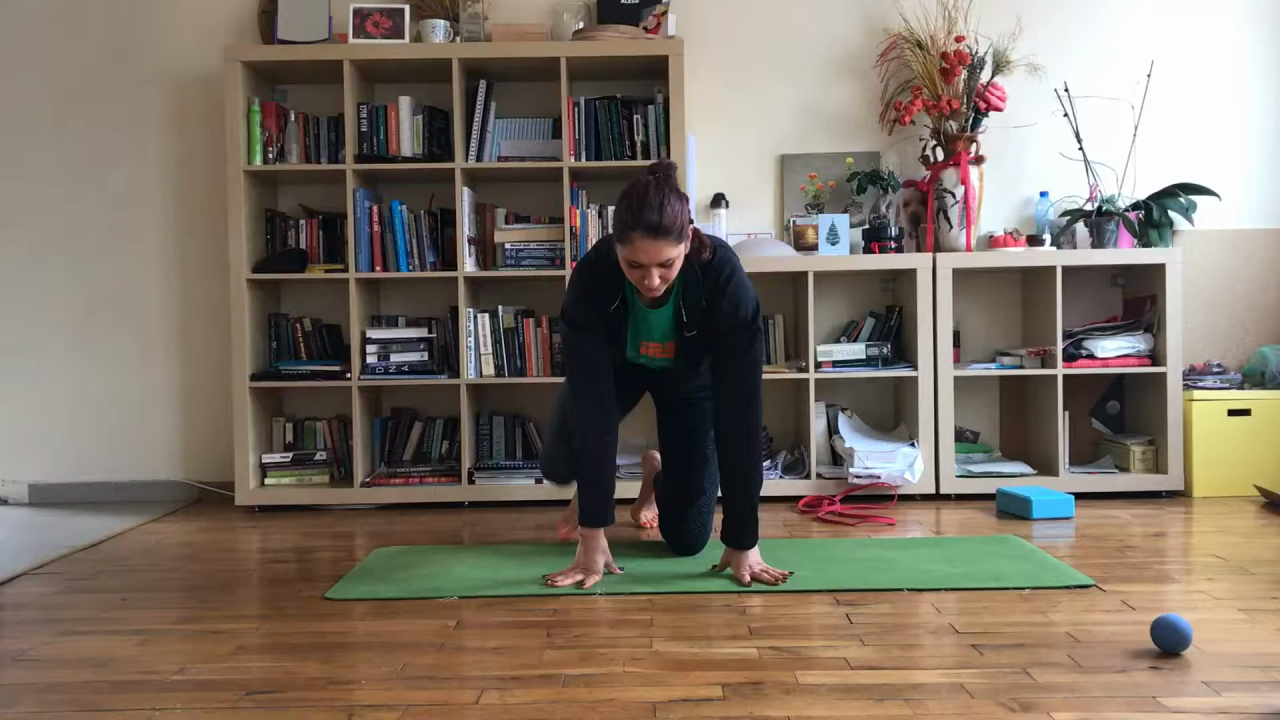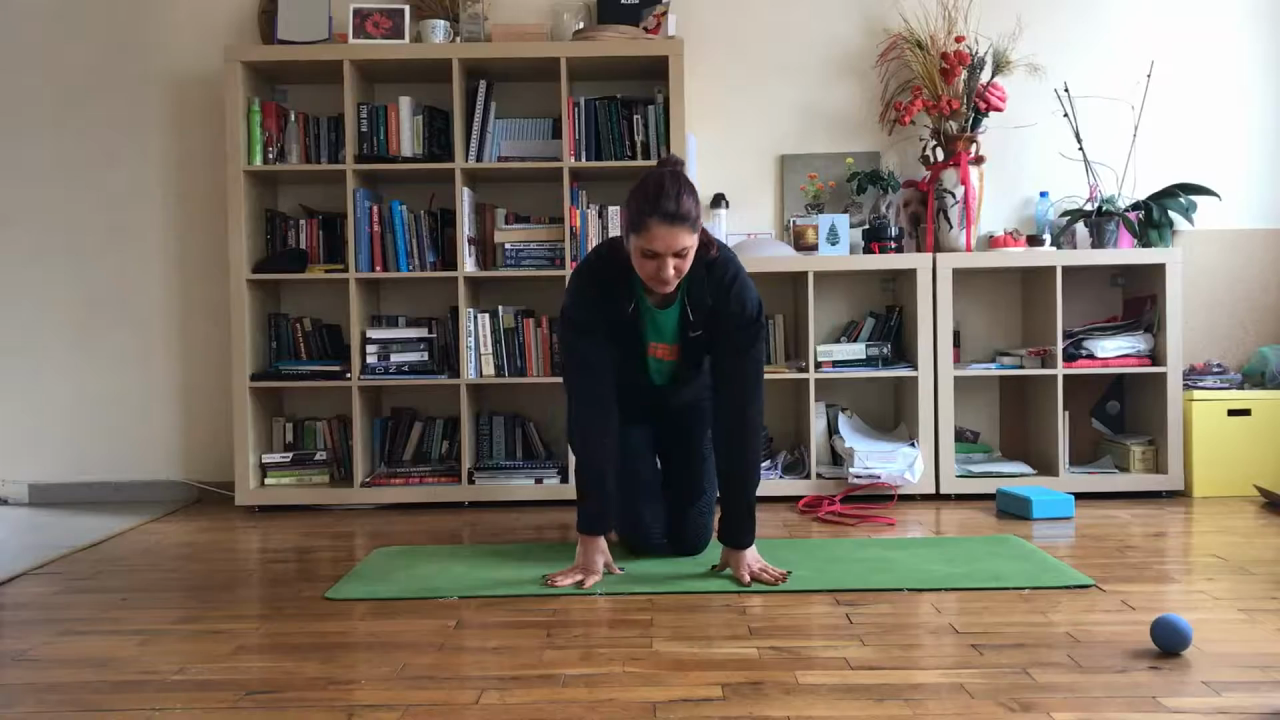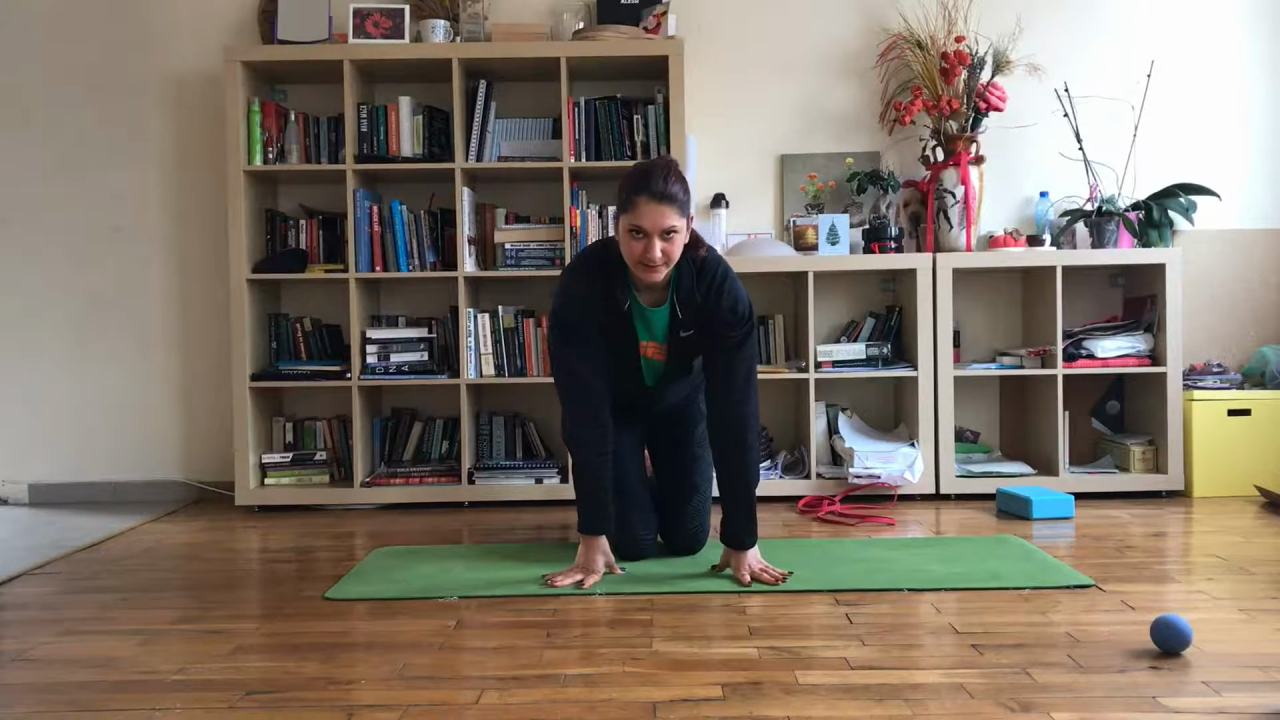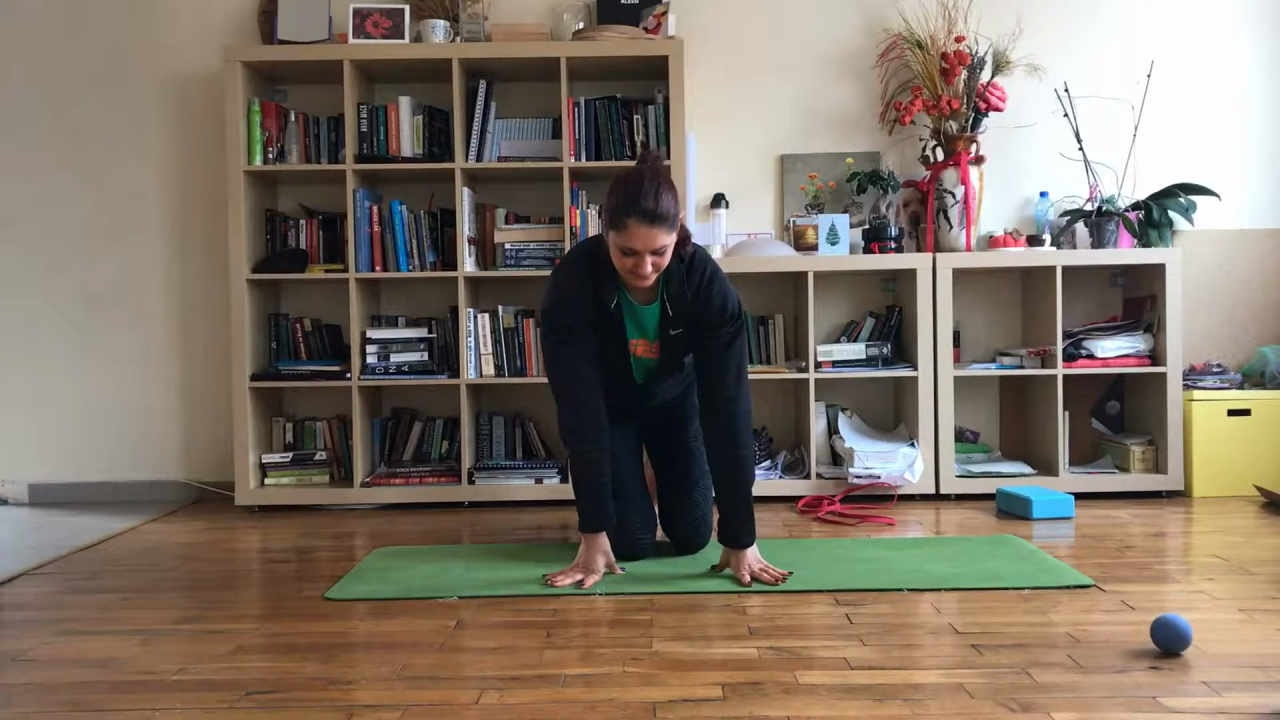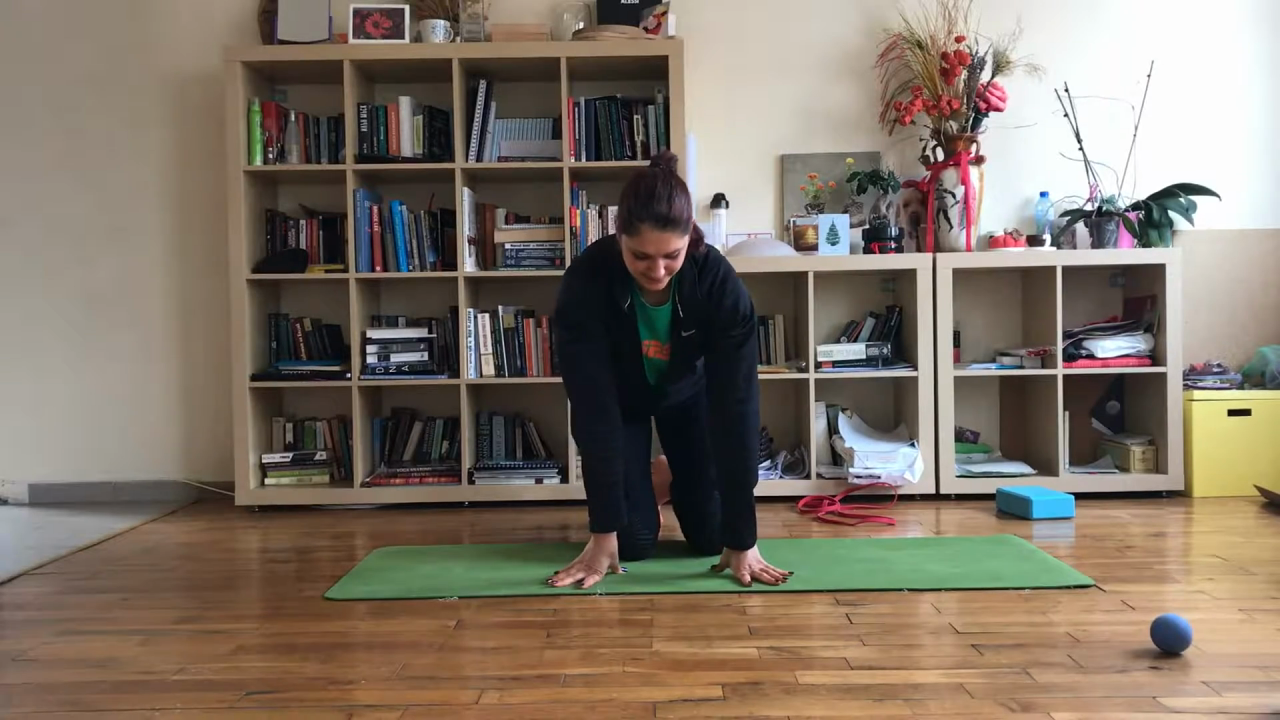
dt=0.4s
person 1, frame 1
left shoulder: (723, 277)
right shoulder: (593, 276)
left elbow: (739, 406)
right elbow: (591, 397)
left wrist: (742, 542)
right wrist: (592, 538)
left hip: (693, 377)
right hip: (619, 366)
left knee: (687, 537)
right knee: (560, 464)
left ankle: (660, 476)
person 1, frame 2
left shoulder: (727, 280)
right shoulder: (593, 281)
left elbow: (740, 407)
right elbow: (591, 408)
left wrist: (740, 540)
right wrist: (591, 539)
left hip: (690, 394)
right hip: (622, 396)
left knee: (690, 539)
right knee: (642, 535)
left ankle: (661, 476)
right ankle: (641, 480)
person 1, frame 3
left shoulder: (717, 283)
right shoulder: (582, 283)
left elbow: (735, 407)
right elbow: (584, 410)
left wrist: (742, 539)
right wrist: (592, 537)
left hip: (679, 397)
right hip: (612, 402)
left knee: (687, 538)
right knee: (634, 541)
left ankle: (660, 480)
right ankle: (635, 482)
person 1, frame 4
left shoulder: (704, 280)
right shoulder: (573, 281)
left elbow: (726, 404)
right elbow: (580, 408)
left wrist: (740, 539)
right wrist: (595, 535)
left hip: (673, 391)
right hip: (607, 397)
left knee: (691, 534)
right knee: (632, 541)
left ankle: (663, 484)
right ankle: (636, 487)
person 1, frame 5
left shoulder: (718, 281)
right shoulder: (585, 282)
left elbow: (735, 405)
right elbow: (593, 408)
left wrist: (741, 539)
right wrist: (603, 534)
left hip: (687, 391)
right hip: (620, 397)
left knee: (710, 536)
right knee: (634, 541)
left ankle: (676, 481)
right ankle: (648, 482)
